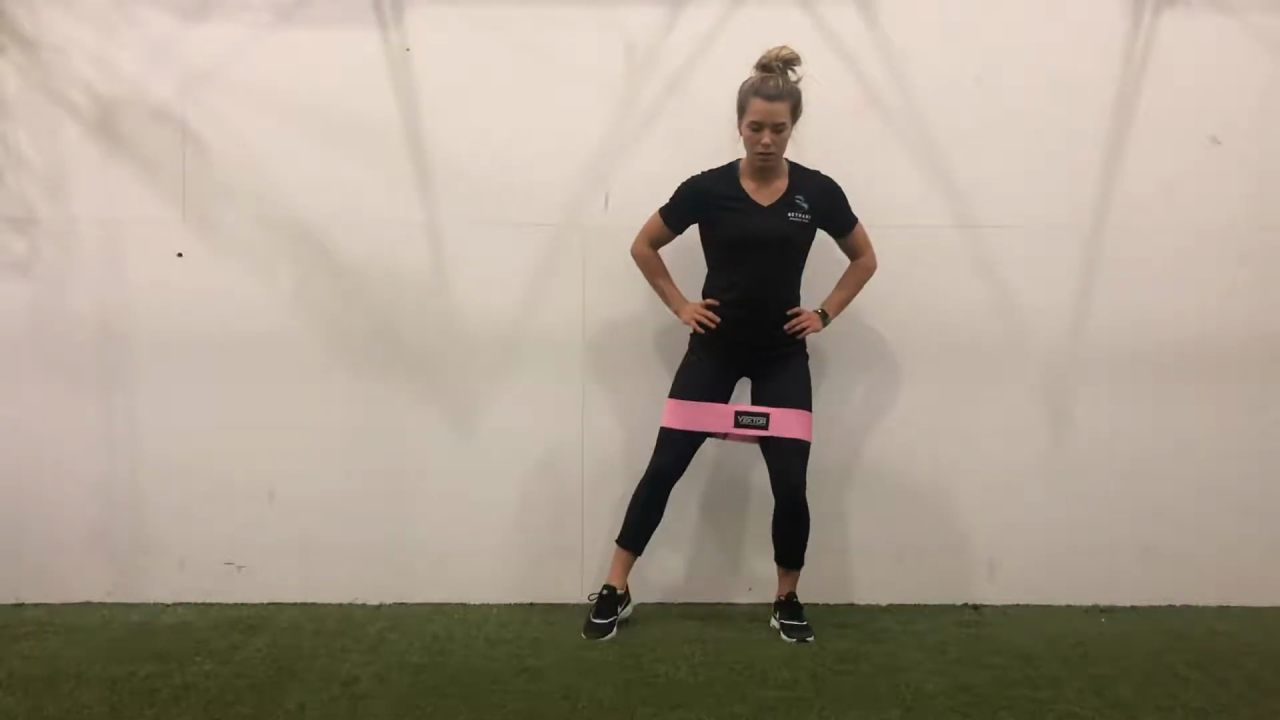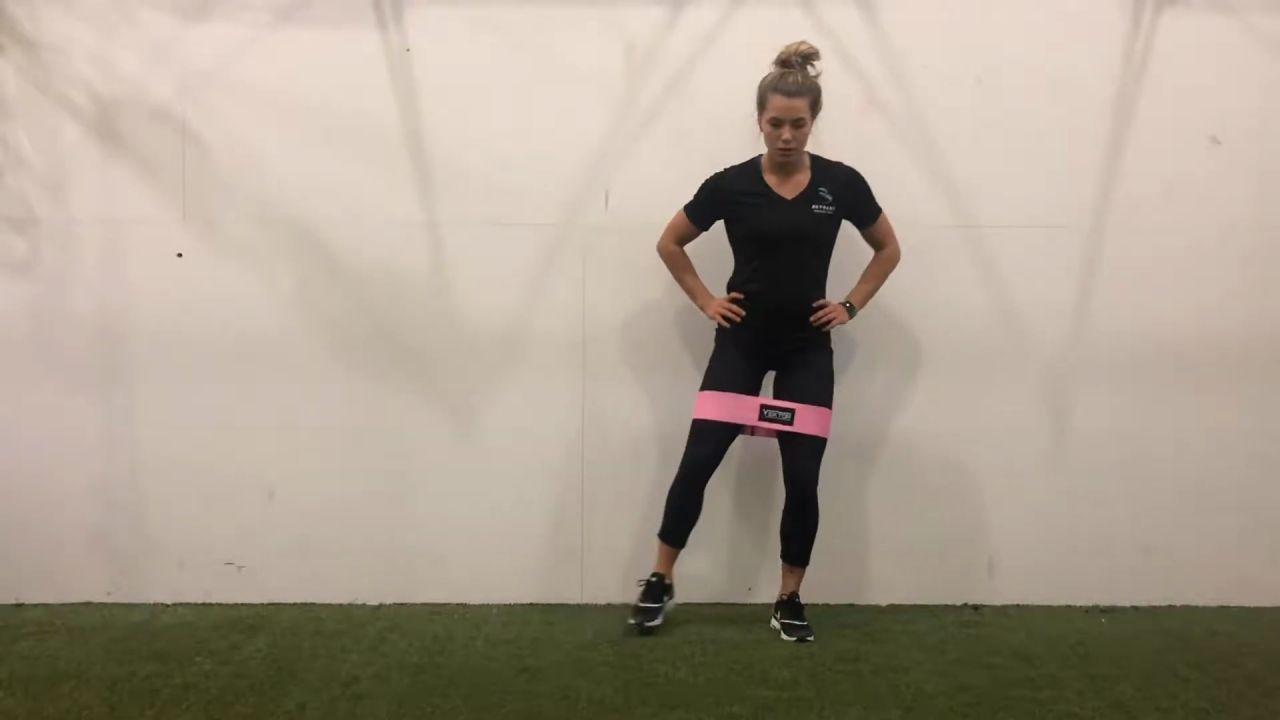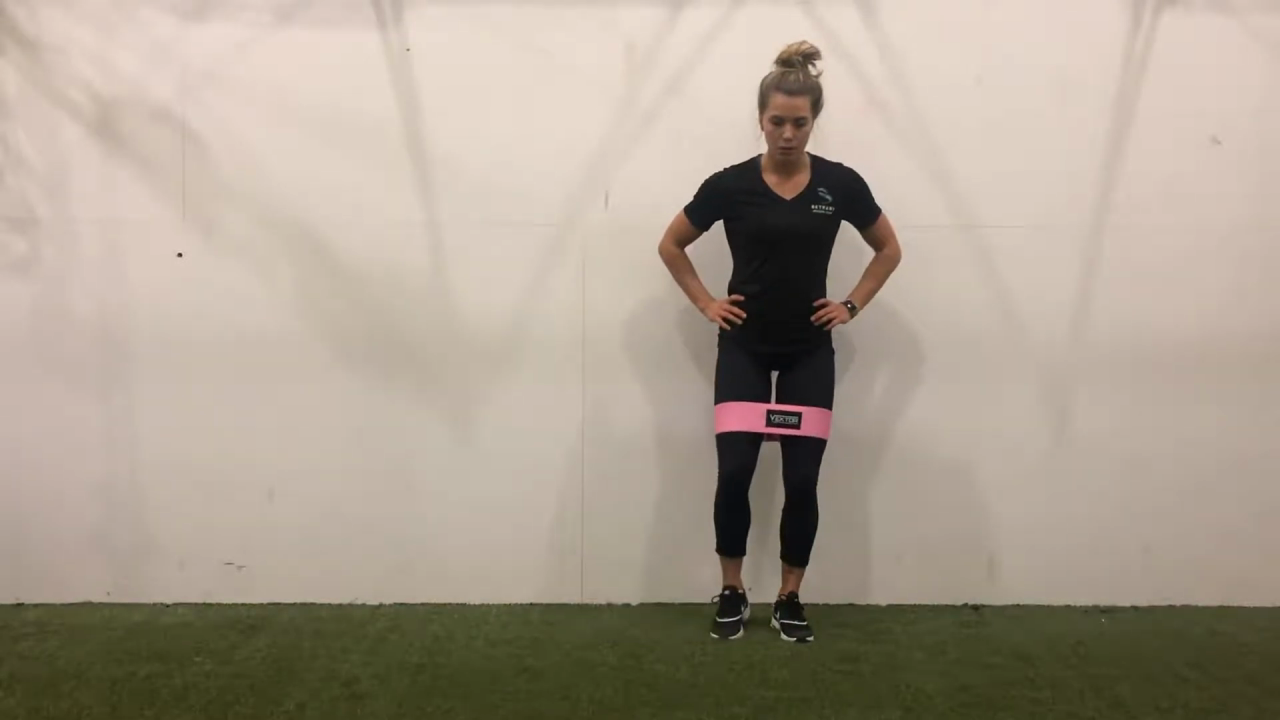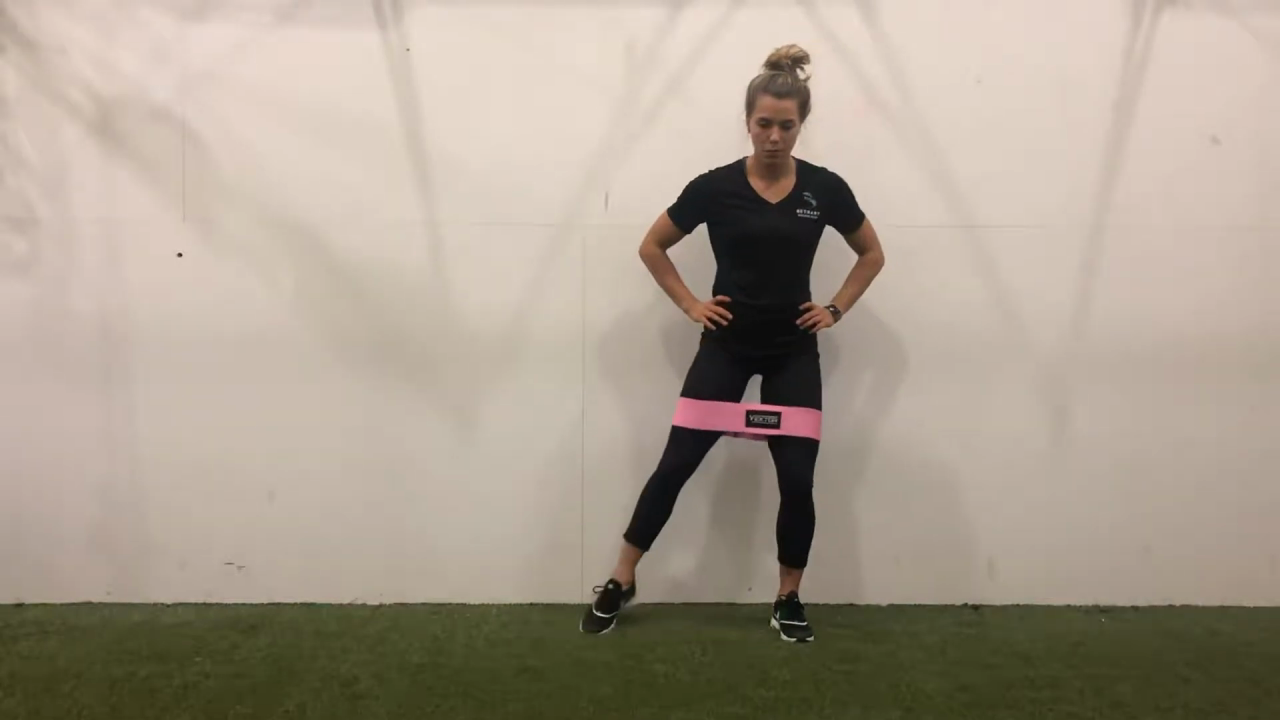
dt=0.5s
person 1, frame 1
left shoulder: (817, 191)
right shoulder: (706, 188)
left elbow: (864, 260)
right elbow: (644, 246)
left wrist: (824, 314)
right wrist: (679, 305)
left hip: (782, 357)
right hip: (714, 349)
left knee: (791, 487)
right knee: (664, 469)
left ankle: (787, 601)
right ankle: (614, 591)
person 1, frame 2
left shoulder: (842, 183)
right shoulder: (731, 183)
left elbow: (888, 250)
right elbow: (670, 243)
left wrist: (850, 305)
right wrist: (705, 300)
left hip: (807, 350)
right hip: (741, 345)
left knee: (802, 482)
right knee: (697, 463)
left ankle: (788, 601)
right ankle: (658, 581)
person 1, frame 3
left shoulder: (840, 183)
right shoulder: (730, 184)
left elbow: (888, 250)
right elbow: (671, 245)
left wrist: (851, 305)
right wrist: (706, 303)
left hip: (809, 351)
right hip: (744, 347)
left knee: (802, 482)
right knee: (734, 473)
left ankle: (789, 600)
right ankle: (731, 591)
person 1, frame 4
left shoulder: (825, 188)
right shoulder: (715, 186)
left elbow: (871, 255)
right elbow: (652, 246)
left wrist: (835, 309)
right wrist: (689, 303)
left hip: (793, 353)
right hip: (726, 347)
left knee: (798, 484)
right knee: (676, 466)
left ankle: (788, 601)
right ankle: (619, 584)
